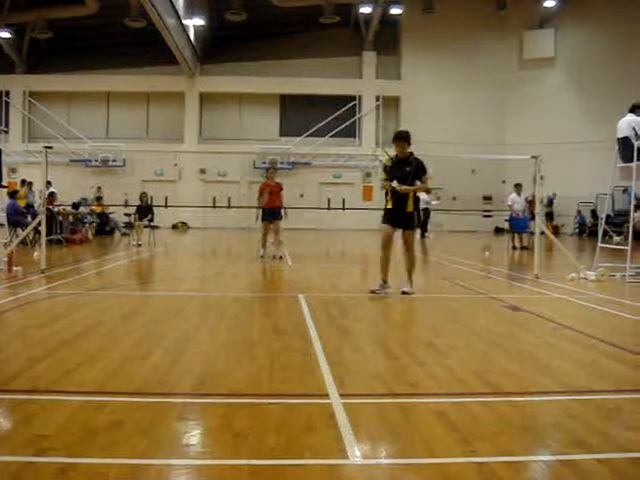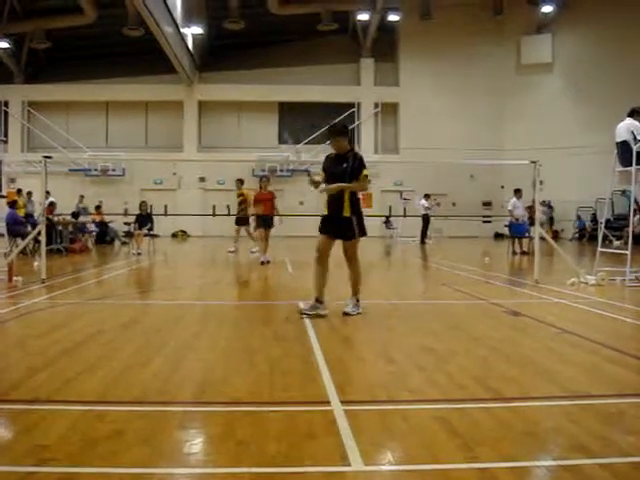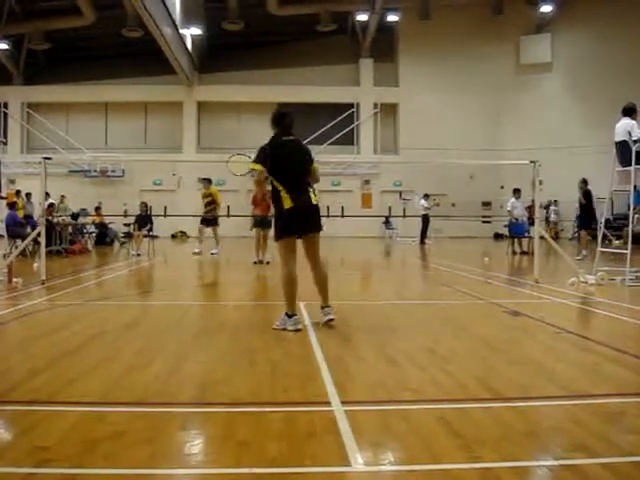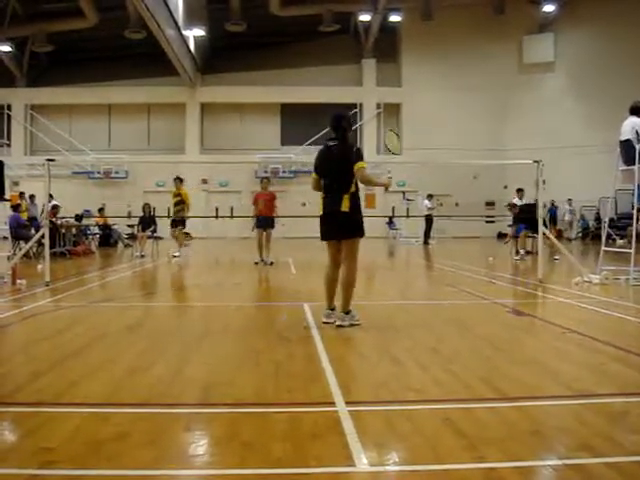
dt=1s
person 1, frame 1
left shoulder: (416, 163)
right shoulder: (389, 162)
left elbow: (425, 186)
left wrist: (410, 188)
right wrist: (386, 185)
left hip: (408, 208)
right hip: (391, 207)
left knee: (408, 245)
right knee: (386, 241)
left ankle: (409, 281)
right ankle: (384, 283)
person 1, frame 2
left shoulder: (356, 158)
right shoulder: (329, 159)
left elbow: (364, 185)
left wrist: (341, 185)
right wrist: (317, 182)
left hip: (349, 213)
right hip: (330, 212)
left knee: (350, 257)
right knee: (320, 255)
left ankle: (355, 300)
right ankle: (318, 302)
person 1, frame 3
left shoulder: (268, 149)
right shoulder: (302, 148)
left elbow: (260, 177)
right elbow: (315, 178)
left hip: (286, 208)
right hip: (309, 205)
left knee: (288, 263)
right knee: (315, 259)
left ankle: (291, 316)
right ankle: (326, 308)
person 1, frame 4
left shoulder: (322, 152)
right shoulder: (352, 150)
left elbow: (315, 185)
right elbow: (362, 176)
right wrist: (383, 183)
left hip: (327, 210)
right hip: (347, 209)
left knee: (333, 262)
right knee: (349, 262)
left ankle: (329, 311)
right ankle: (344, 313)
